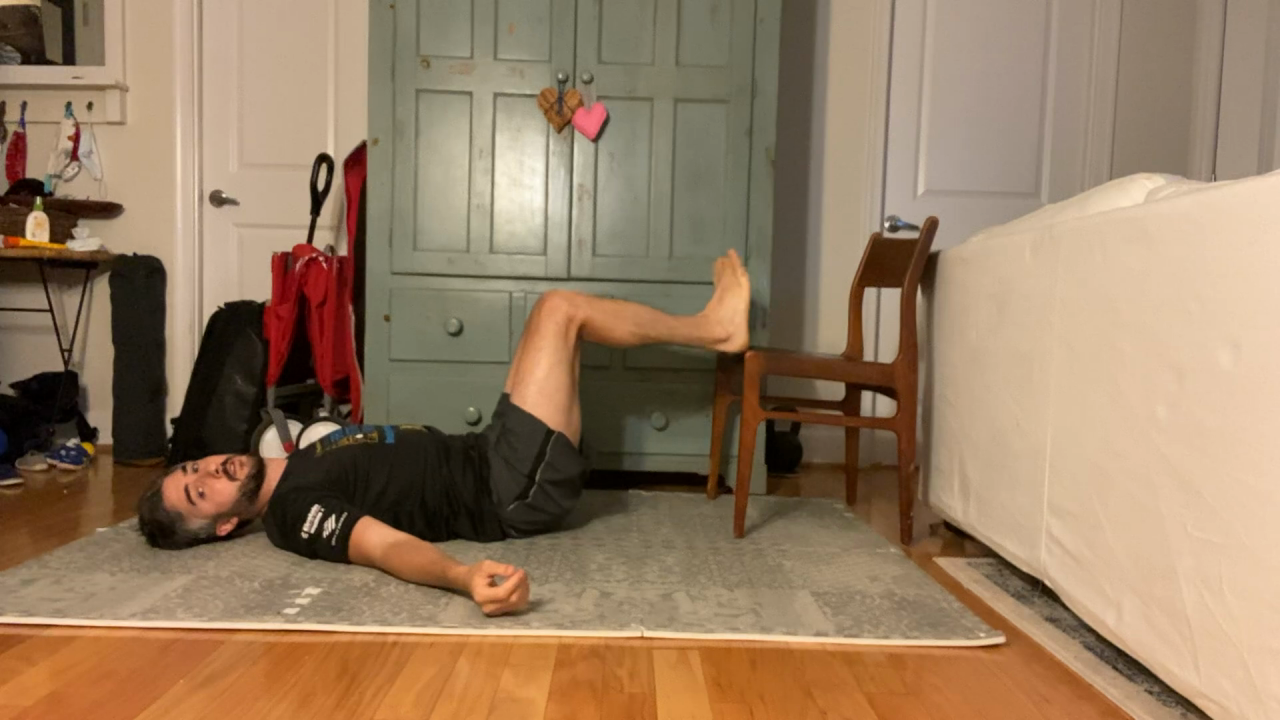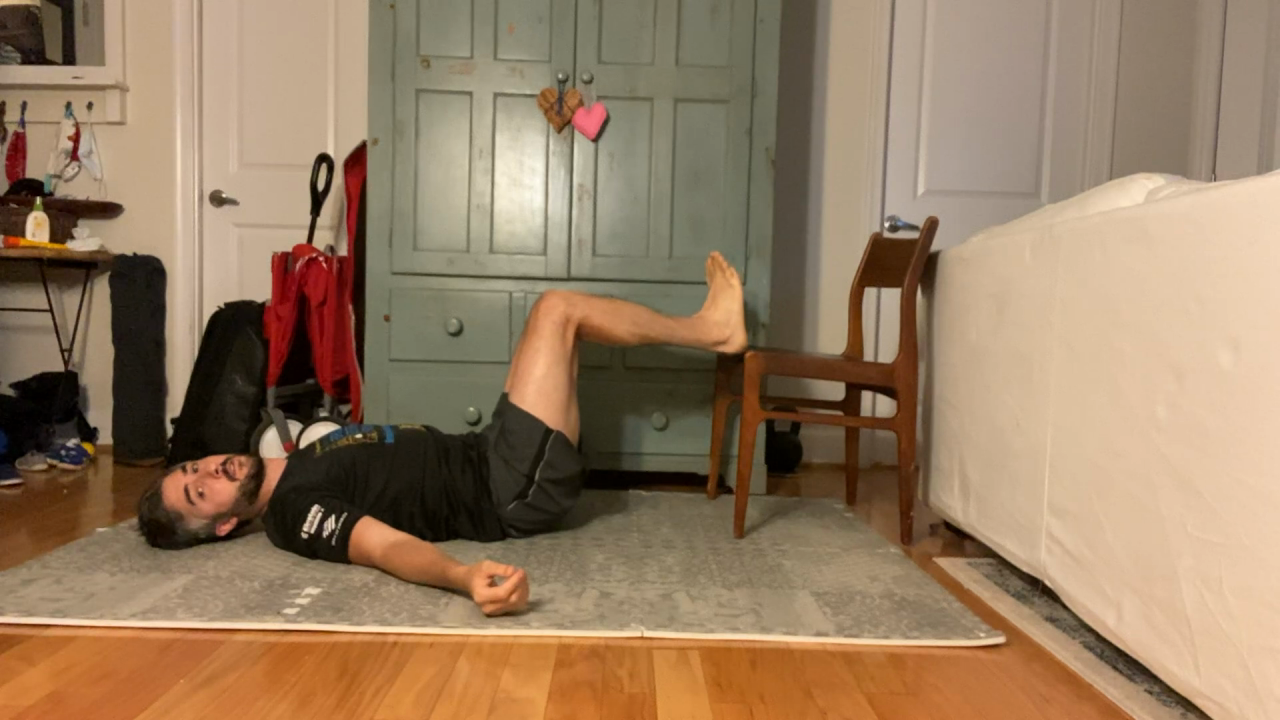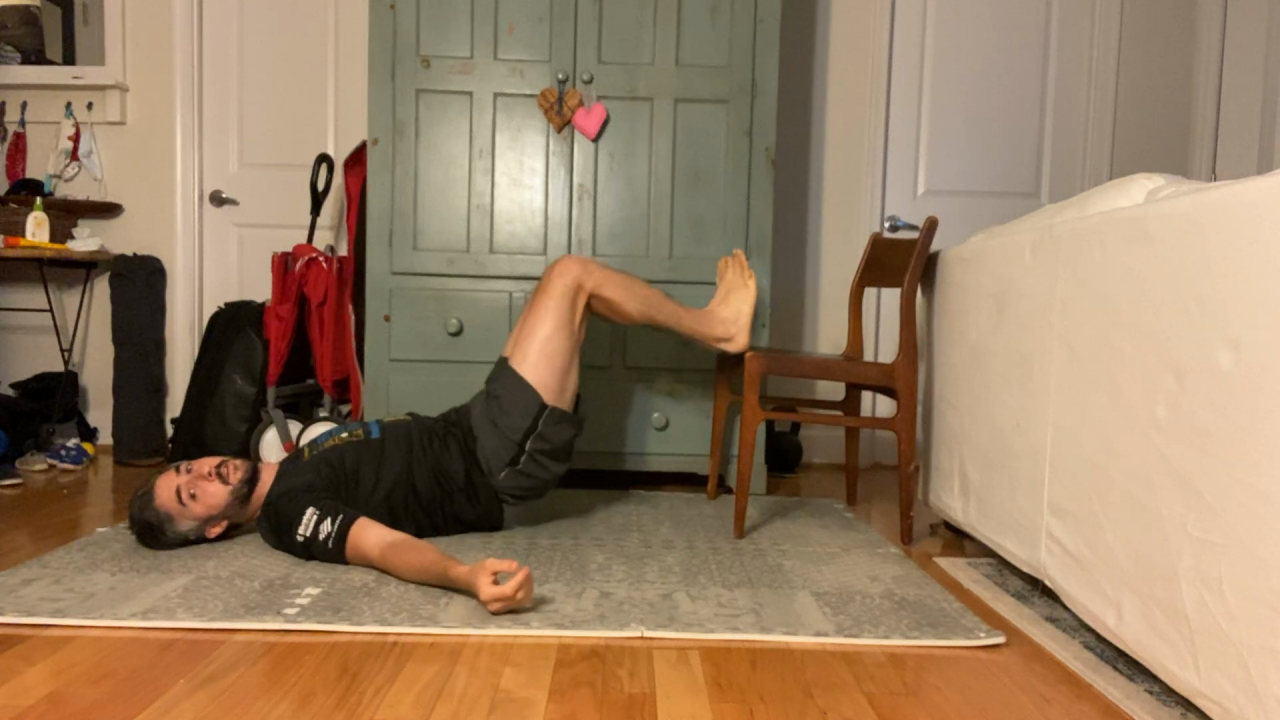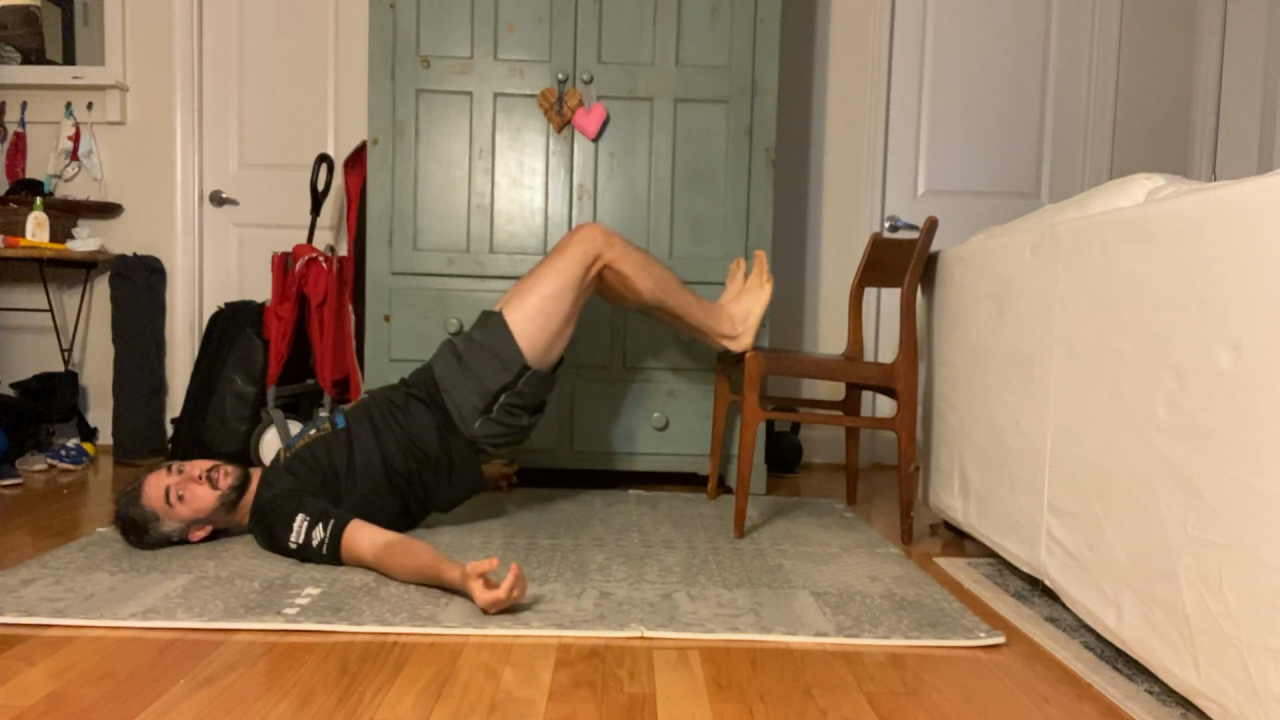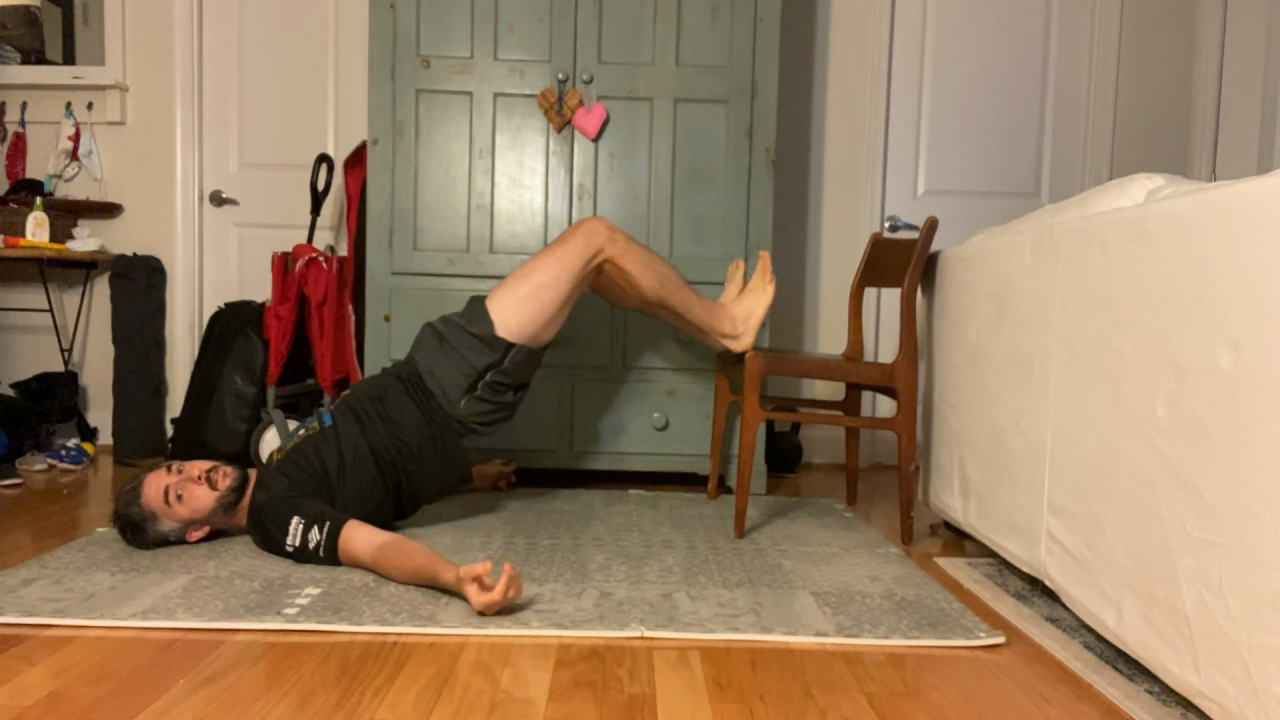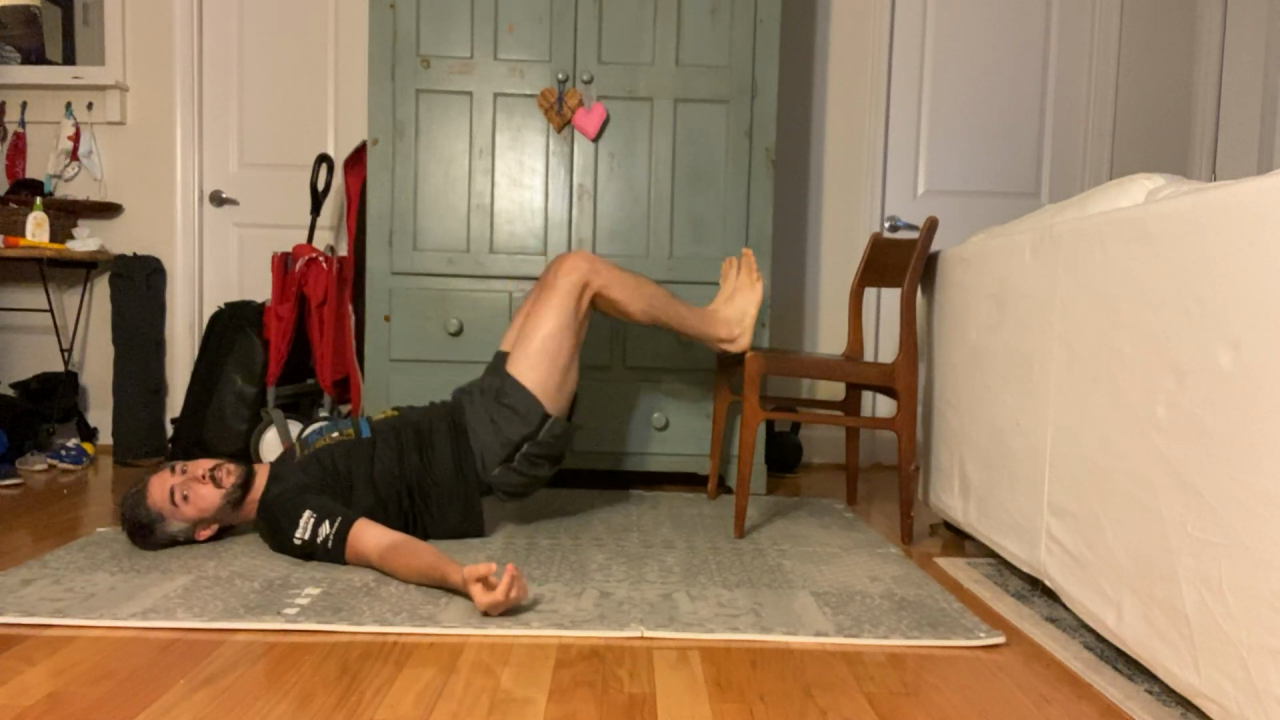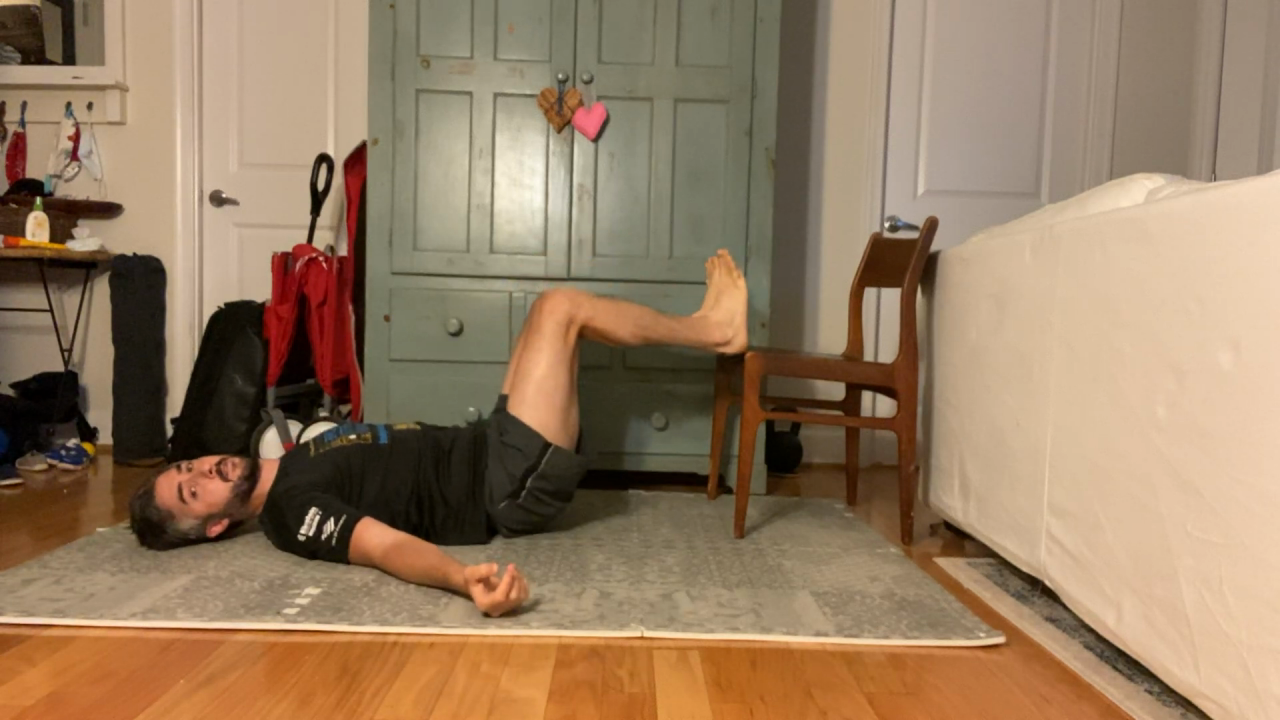
dt=0.7s
person 1, frame 1
left shoulder: (301, 466)
right shoulder: (297, 514)
right elbow: (390, 548)
right wrist: (464, 577)
left hip: (482, 457)
right hip: (516, 491)
left knee: (563, 314)
right knee: (561, 308)
left ankle: (711, 328)
right ankle: (712, 328)
person 1, frame 2
left shoulder: (301, 467)
right shoulder: (297, 513)
right elbow: (391, 548)
right wrist: (464, 577)
left hip: (484, 460)
right hip: (516, 489)
left knee: (561, 314)
right knee: (558, 308)
left ankle: (706, 328)
right ankle: (710, 330)
person 1, frame 3
left shoulder: (295, 472)
right shoulder: (291, 516)
right elbow: (388, 548)
right wrist: (466, 575)
left hip: (469, 435)
right hip: (503, 460)
left knee: (573, 282)
right knee: (571, 274)
left ankle: (710, 324)
right ankle: (715, 326)
person 1, frame 4
left shoulder: (279, 476)
right shoulder: (282, 519)
right elbow: (380, 547)
right wrist: (460, 578)
left hip: (441, 395)
right hip: (474, 408)
left knee: (591, 253)
right knee: (594, 242)
left ankle: (716, 321)
right ankle: (724, 326)
person 1, frame 5
left shoulder: (274, 480)
right shoulder: (277, 520)
right elbow: (374, 547)
right wrist: (455, 580)
left hip: (428, 380)
right hip: (458, 388)
left knee: (592, 255)
right knee: (596, 236)
left ankle: (712, 321)
right ankle: (722, 326)
person 1, frame 6
left shoulder: (289, 471)
right shoulder: (287, 516)
right elbow: (385, 547)
right wrist: (462, 579)
left hip: (473, 421)
right hip: (499, 443)
left knee: (570, 273)
right knee: (577, 269)
left ankle: (711, 322)
right ankle: (721, 327)
person 1, frame 7
left shoulder: (296, 465)
right shoulder: (294, 514)
right elbow: (389, 547)
right wrist: (463, 579)
left hip: (481, 451)
right hip: (513, 484)
left knee: (558, 311)
right knee: (560, 308)
left ankle: (704, 328)
right ankle: (711, 330)
